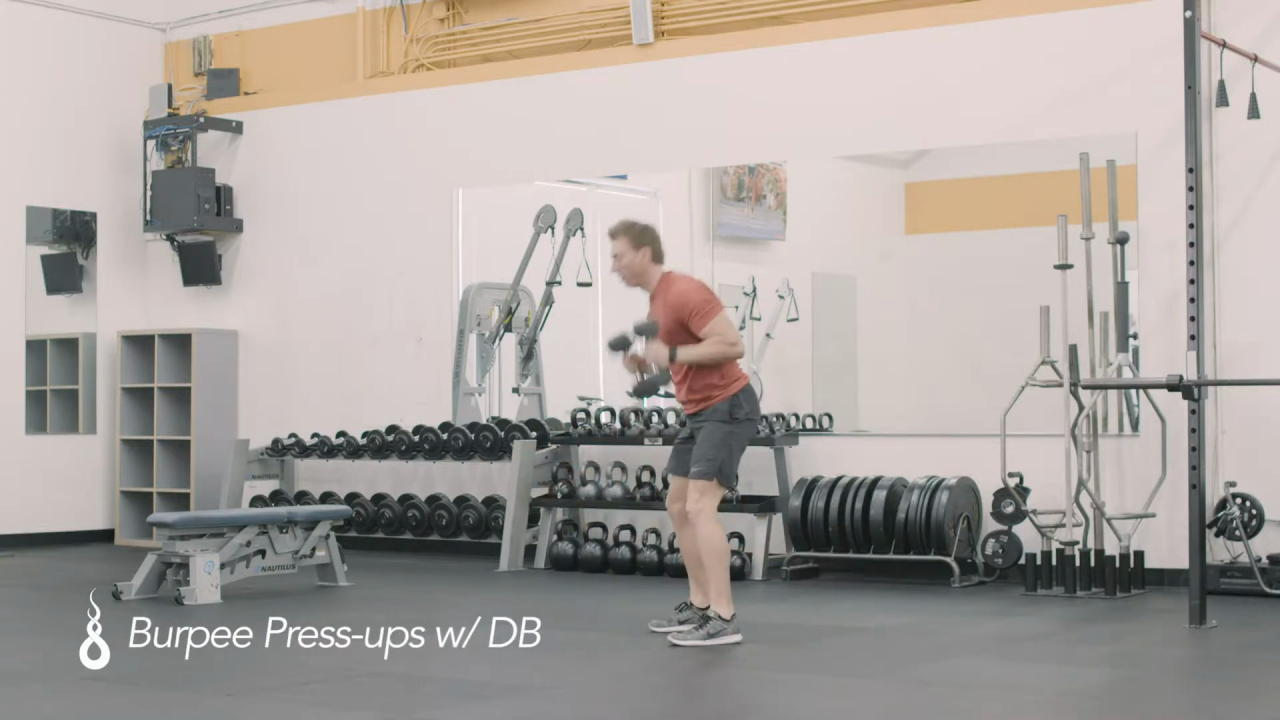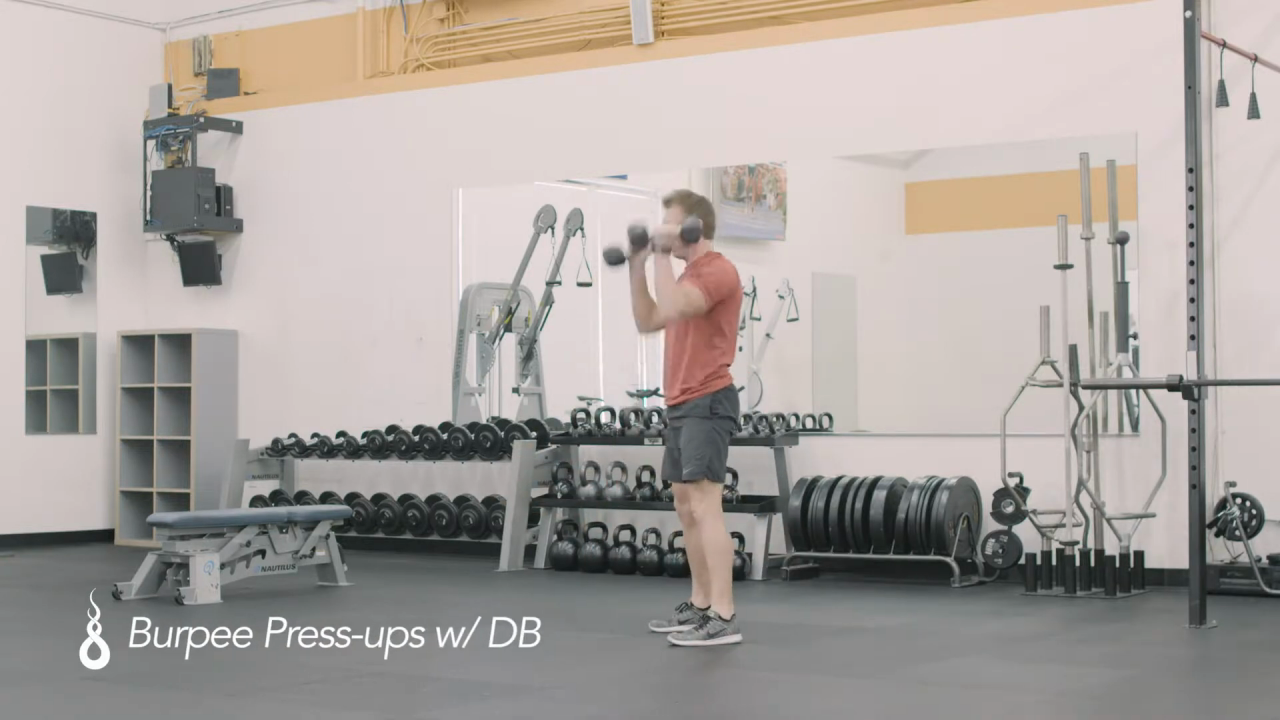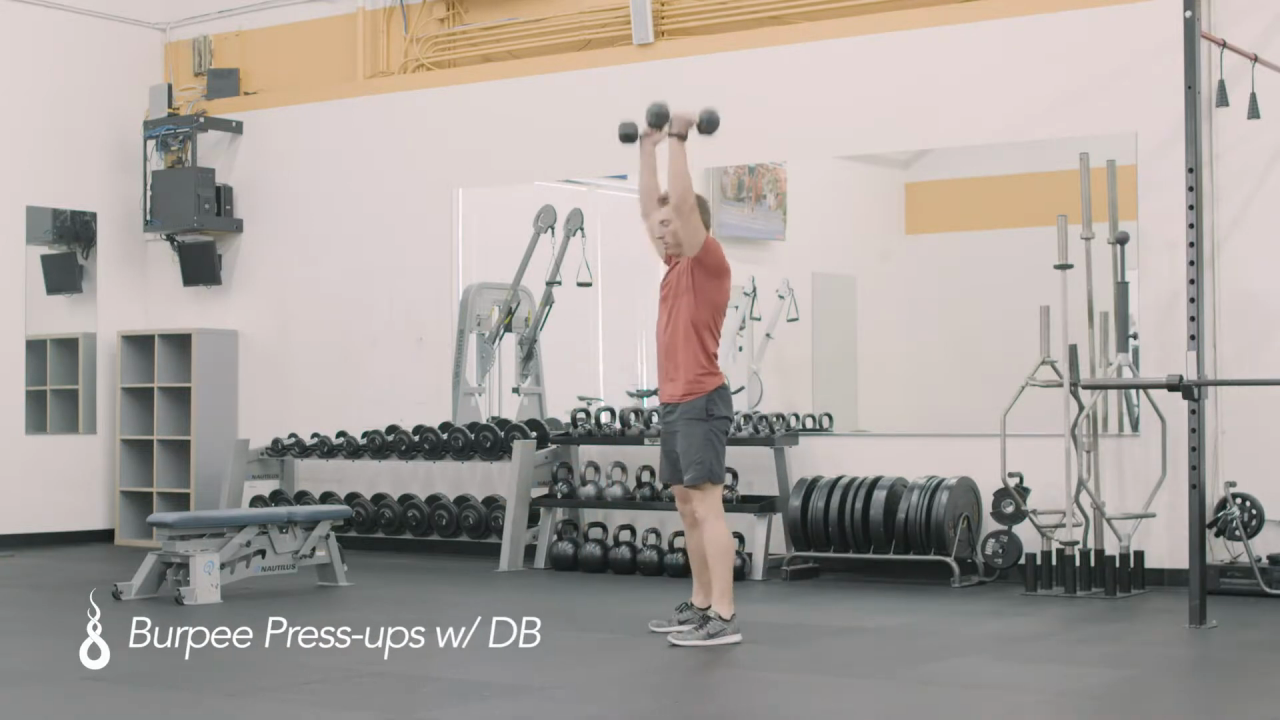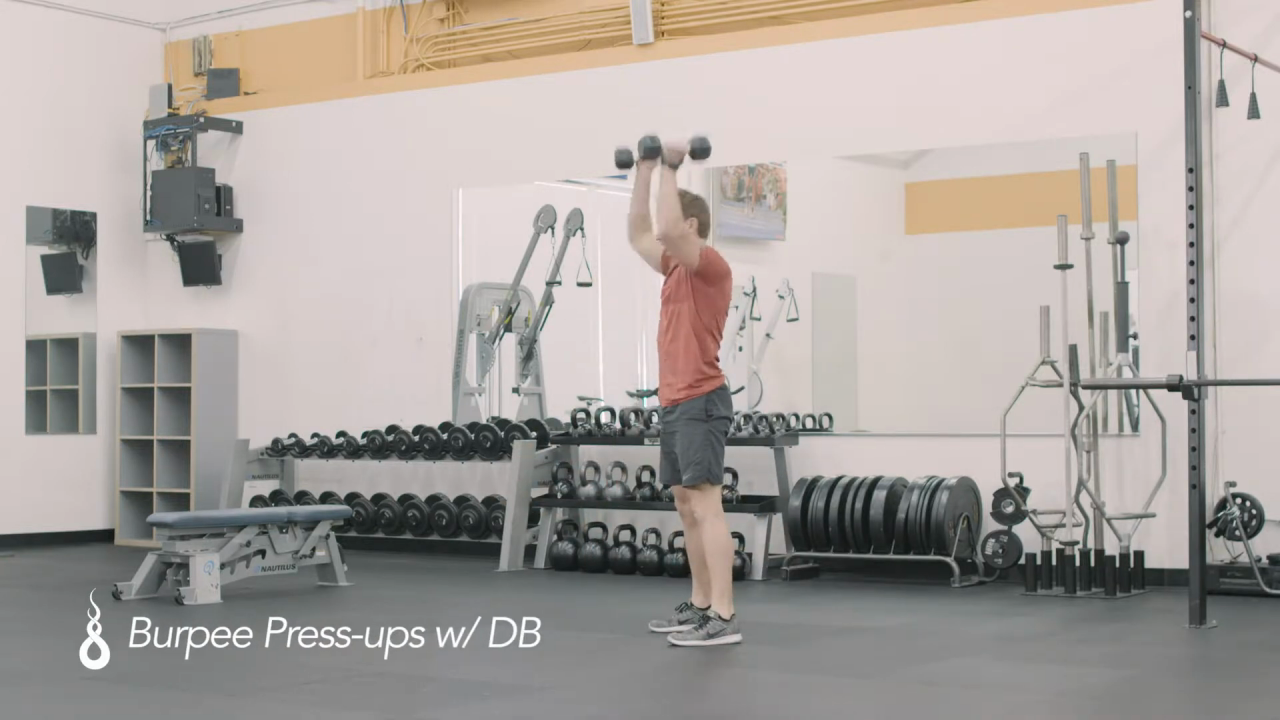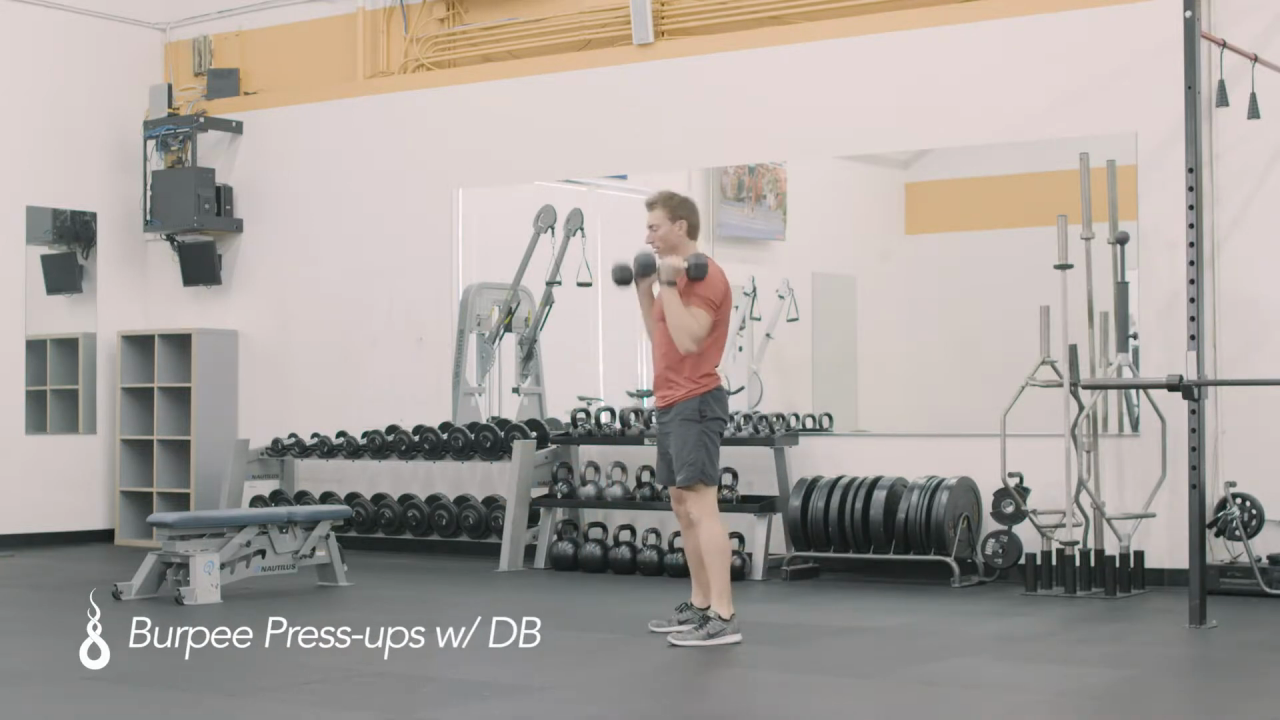
dt=0.3s
person 1, frame 1
left shoulder: (682, 291)
right shoulder: (658, 301)
left elbow: (733, 344)
left wrist: (669, 353)
right wrist: (651, 361)
left hip: (728, 408)
right hip: (702, 413)
left knee: (697, 508)
right knee: (678, 506)
left ankle: (723, 619)
right ankle: (699, 606)
person 1, frame 2
left shoulder: (717, 270)
right shoulder: (689, 277)
left elbow: (672, 308)
right elbow: (647, 322)
left wrist: (663, 252)
right wrist: (638, 265)
left hip: (707, 405)
right hip: (682, 406)
left knee: (704, 508)
right knee: (687, 509)
left ankle: (724, 619)
right ankle: (700, 606)
person 1, frame 3
left shoulder: (707, 262)
right shoulder: (680, 267)
left elbow: (683, 203)
right elbow: (652, 204)
left wrist: (678, 138)
right wrist: (649, 144)
left hip: (701, 404)
right hip: (675, 405)
left knee: (705, 509)
right knee: (689, 510)
left ankle: (724, 618)
right ankle: (701, 605)
person 1, frame 4
left shoulder: (710, 265)
right shoulder: (679, 270)
left elbow: (667, 231)
right elbow: (638, 235)
left wrist: (669, 170)
right wrist: (644, 171)
left hip: (701, 406)
right hip: (675, 406)
left knee: (705, 506)
right knee: (686, 506)
left ankle: (723, 618)
right ankle: (700, 605)
person 1, frame 5
left shoulder: (706, 277)
right shoulder: (679, 284)
left elbow: (687, 342)
right elbow: (659, 337)
left wrist: (669, 286)
right wrist: (644, 286)
left hip: (696, 405)
right hip: (672, 407)
left knee: (700, 509)
right knee: (684, 509)
left ankle: (723, 618)
right ankle: (700, 606)
